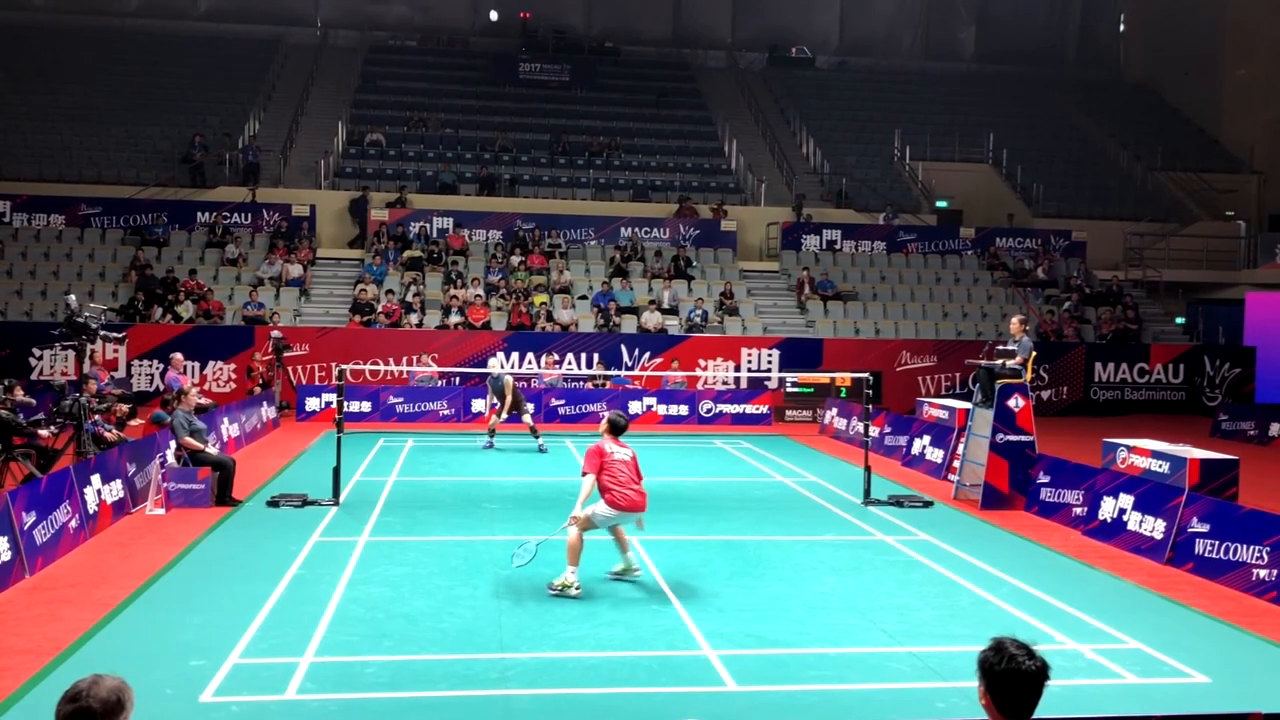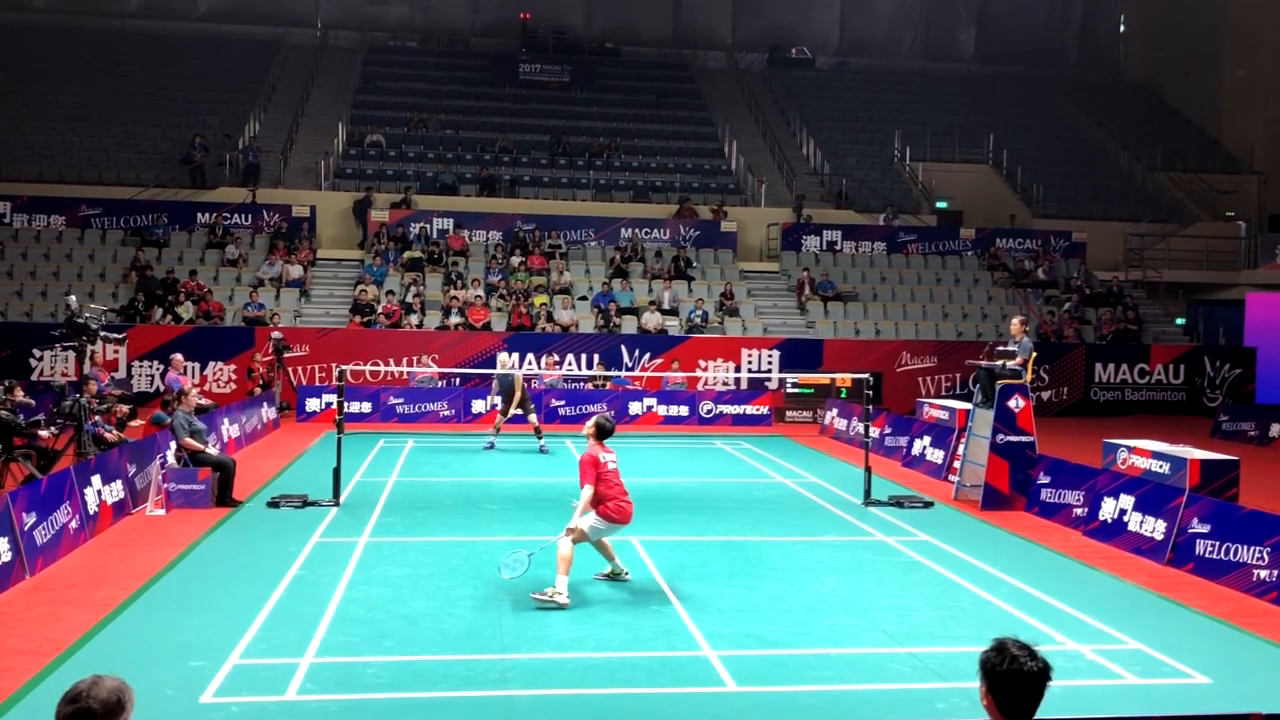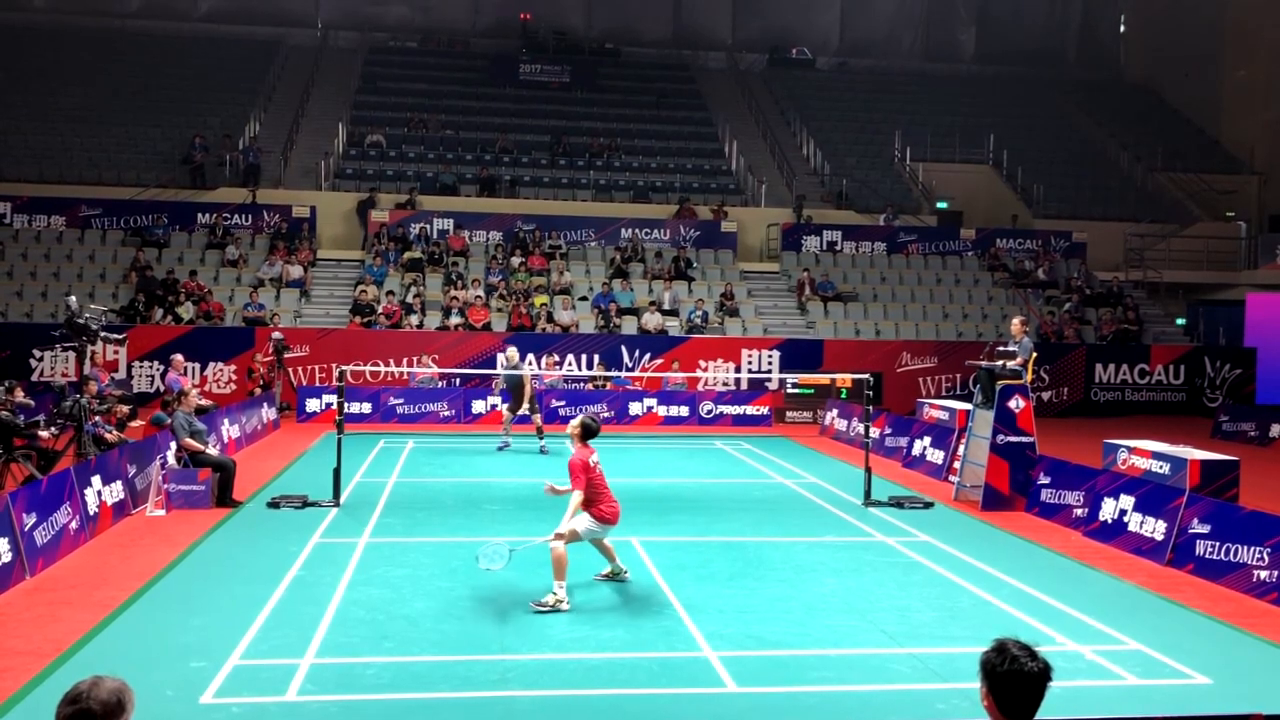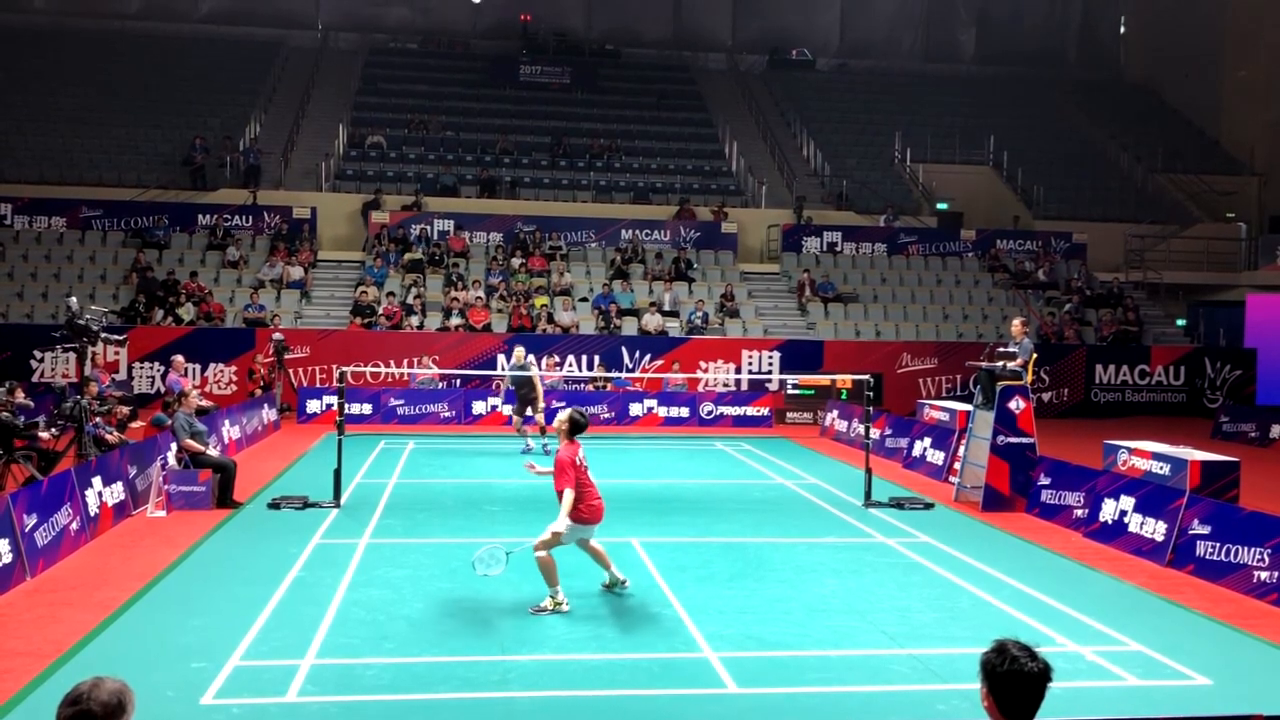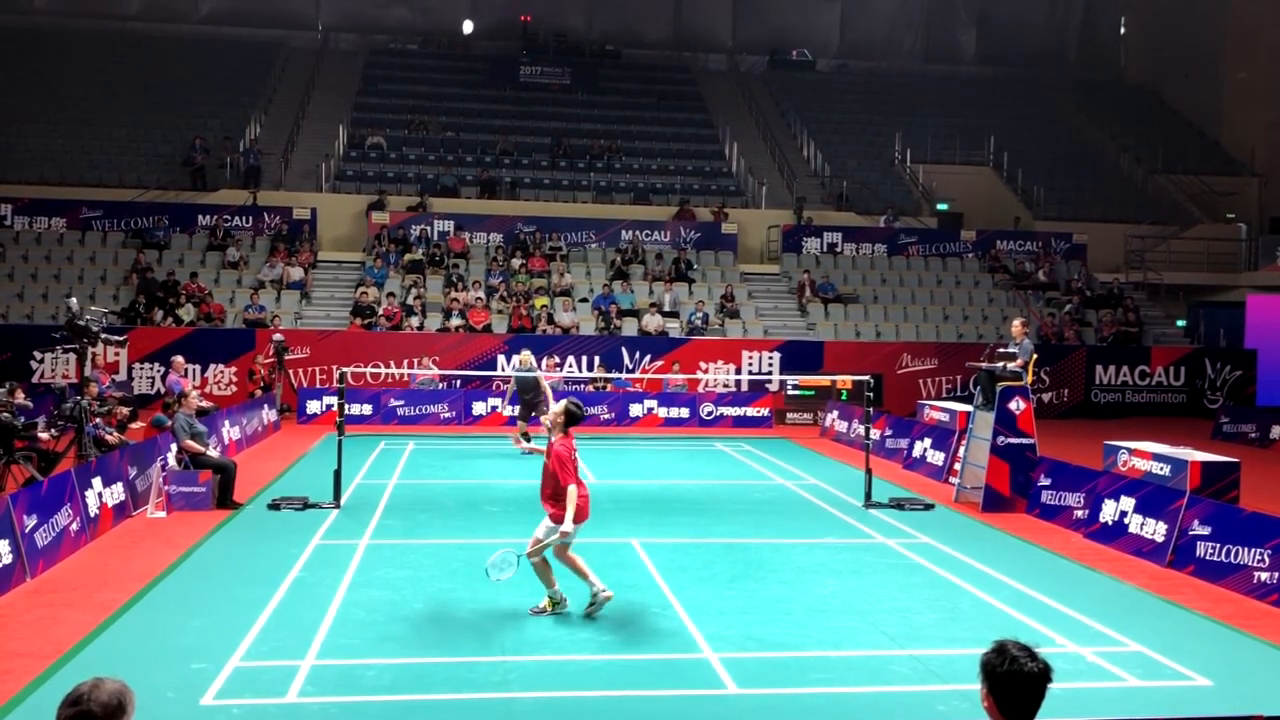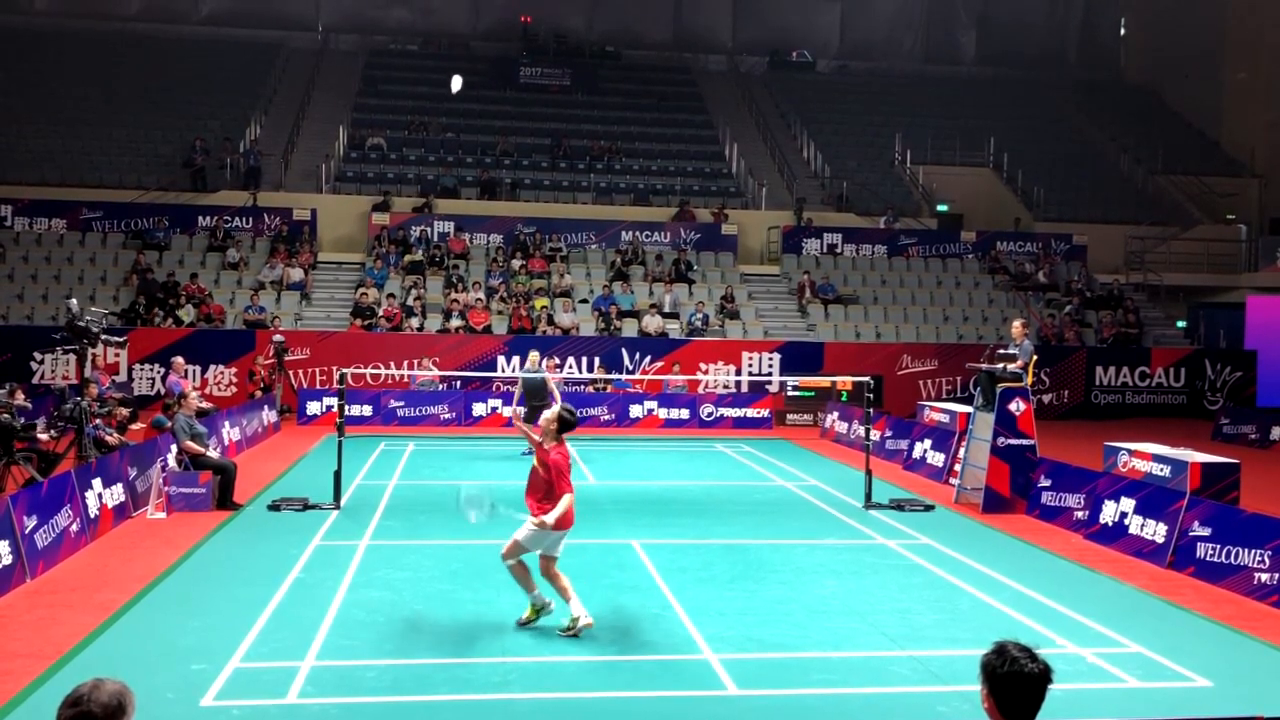
dt=0.5s
person 1, frame 1
left shoulder: (597, 448)
right shoulder: (629, 451)
left elbow: (590, 479)
left wrist: (578, 507)
left hip: (618, 503)
right hip: (639, 503)
left knee: (576, 527)
right knee: (612, 522)
left ankle: (571, 582)
right ankle: (629, 565)
person 1, frame 2
left shoulder: (589, 456)
right shoulder: (609, 453)
left elbow: (589, 490)
left wrist: (575, 519)
right wrist: (587, 507)
left hip: (610, 513)
right hip: (625, 510)
left knee: (566, 539)
right knee: (592, 533)
left ankle: (560, 591)
right ankle: (618, 570)
person 1, frame 3
left shoulder: (577, 459)
right shoulder: (589, 452)
left elbow: (579, 494)
left wrist: (564, 524)
right wrist: (562, 490)
left hip: (600, 514)
right hip: (610, 509)
left knee: (557, 540)
right knee: (594, 536)
left ankle: (559, 597)
right ankle: (618, 570)
person 1, frame 4
left shoulder: (563, 455)
right shoulder: (574, 446)
left elbow: (569, 491)
left wrist: (561, 521)
right wrist: (543, 471)
left hip: (582, 513)
right hip: (593, 507)
left knee: (540, 547)
right knee: (584, 542)
left ankle: (557, 600)
right ankle: (616, 578)
person 1, frame 5
left shoulder: (560, 449)
right shoulder: (563, 437)
left elbow: (571, 487)
left wrist: (568, 521)
right wrist: (529, 446)
left hip: (564, 511)
right hip: (577, 507)
left knee: (534, 551)
right knee: (561, 552)
left ankle: (555, 599)
right ankle: (598, 589)
person 1, frame 6
left shoulder: (556, 458)
right shoulder: (551, 441)
left elbow: (568, 496)
right elbow: (539, 445)
left wrist: (552, 516)
right wrist: (522, 428)
left hip: (548, 519)
right hip: (550, 517)
left knee: (509, 555)
right knee: (549, 569)
left ankle: (539, 603)
right ankle: (580, 615)
